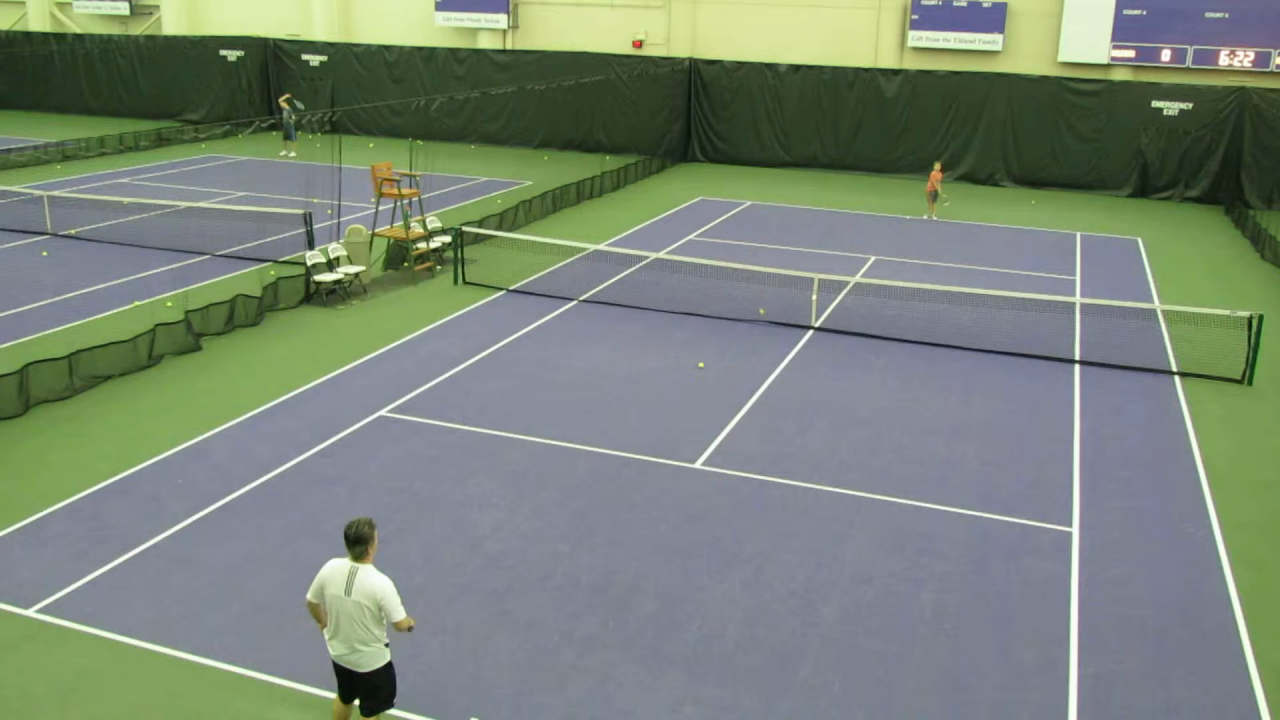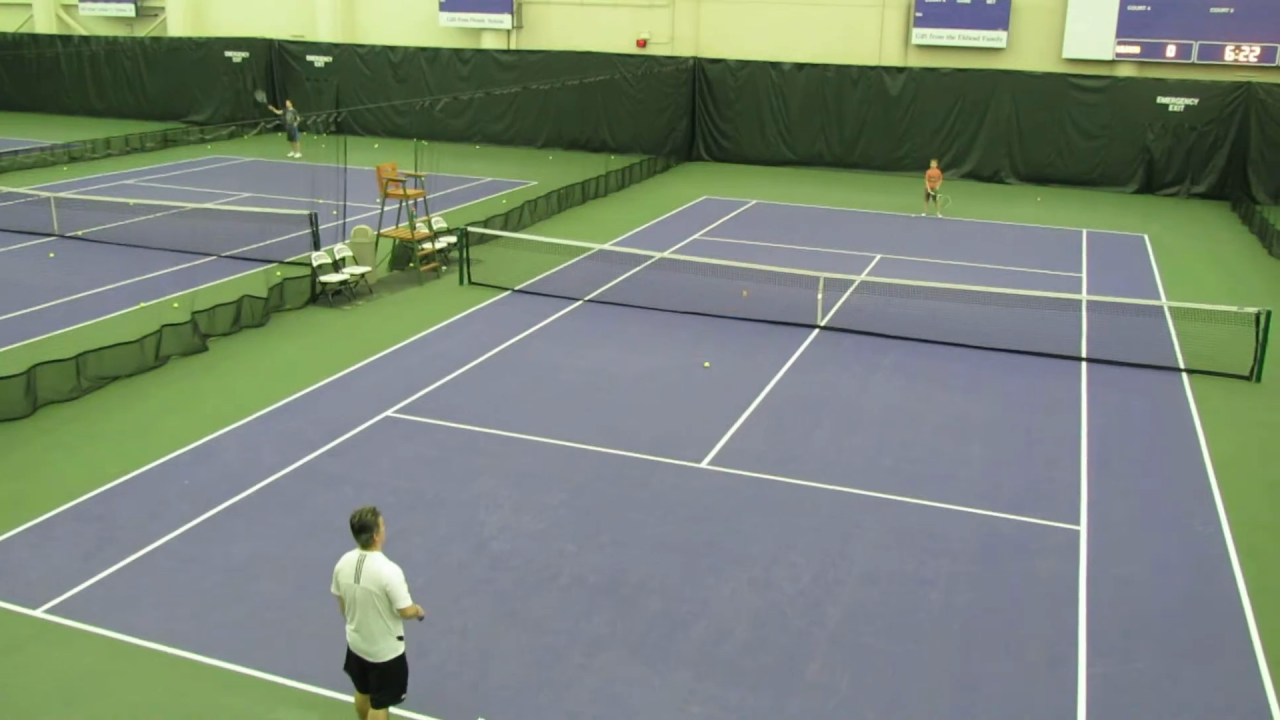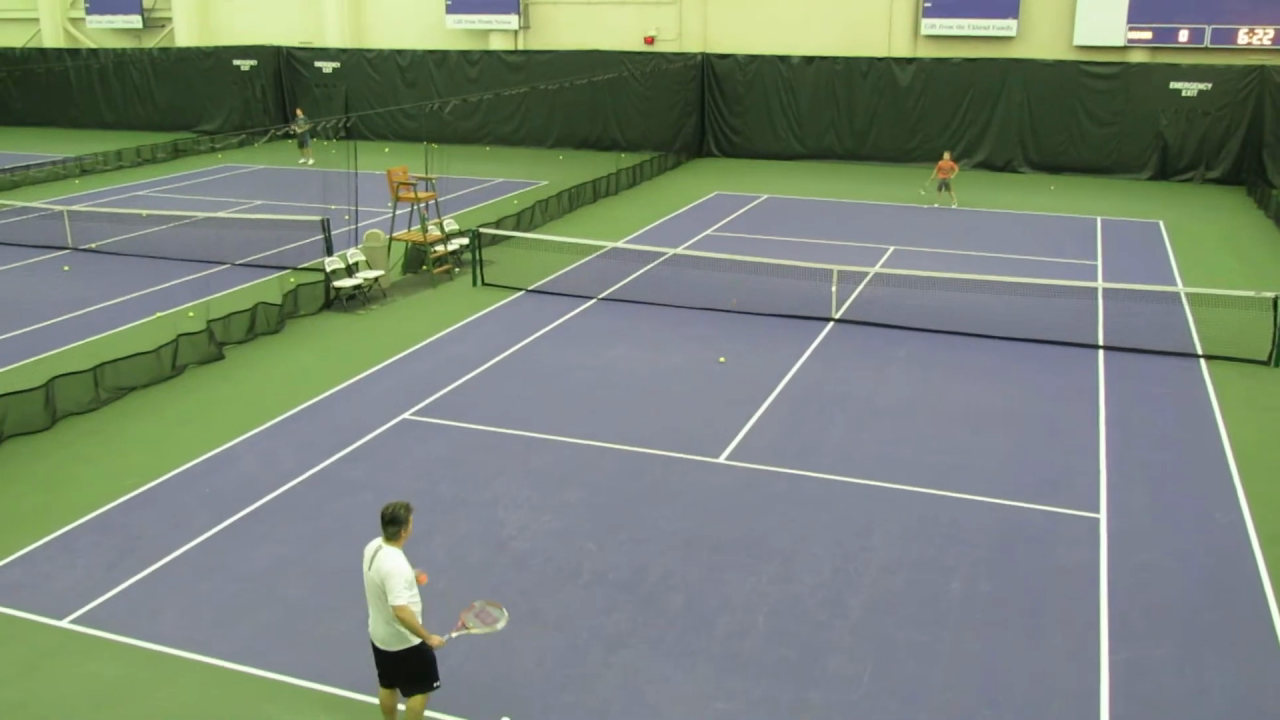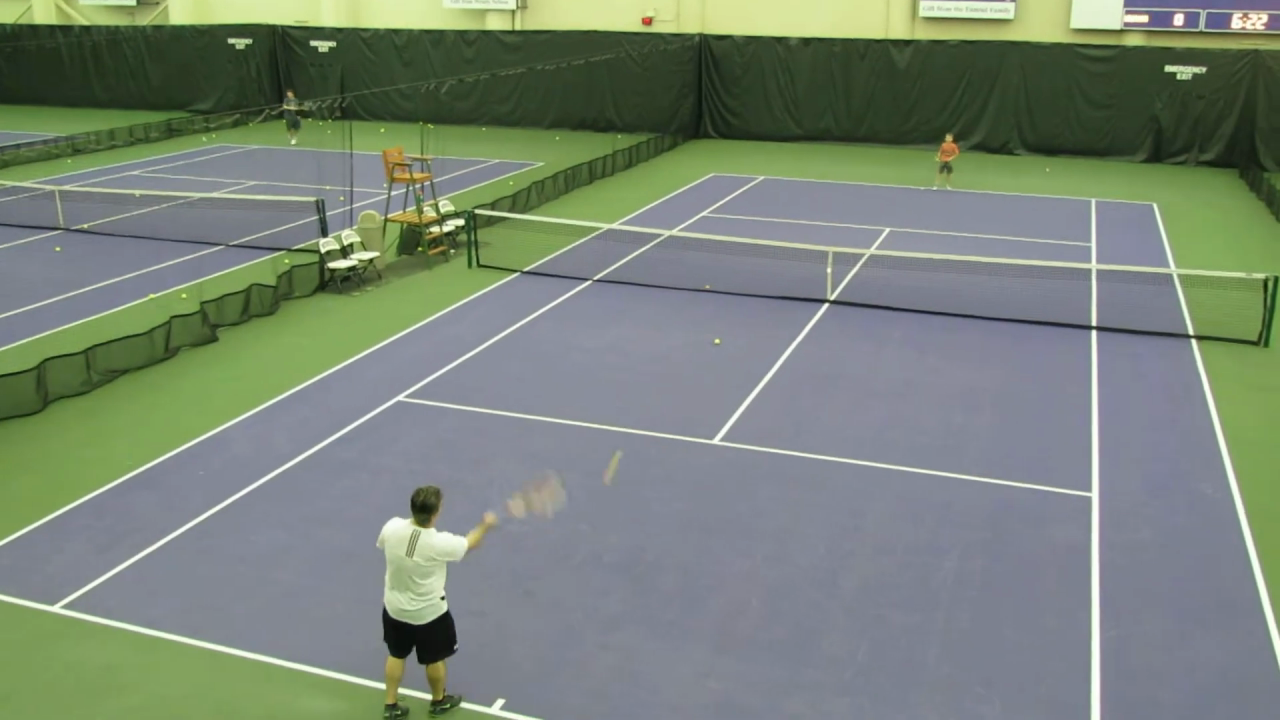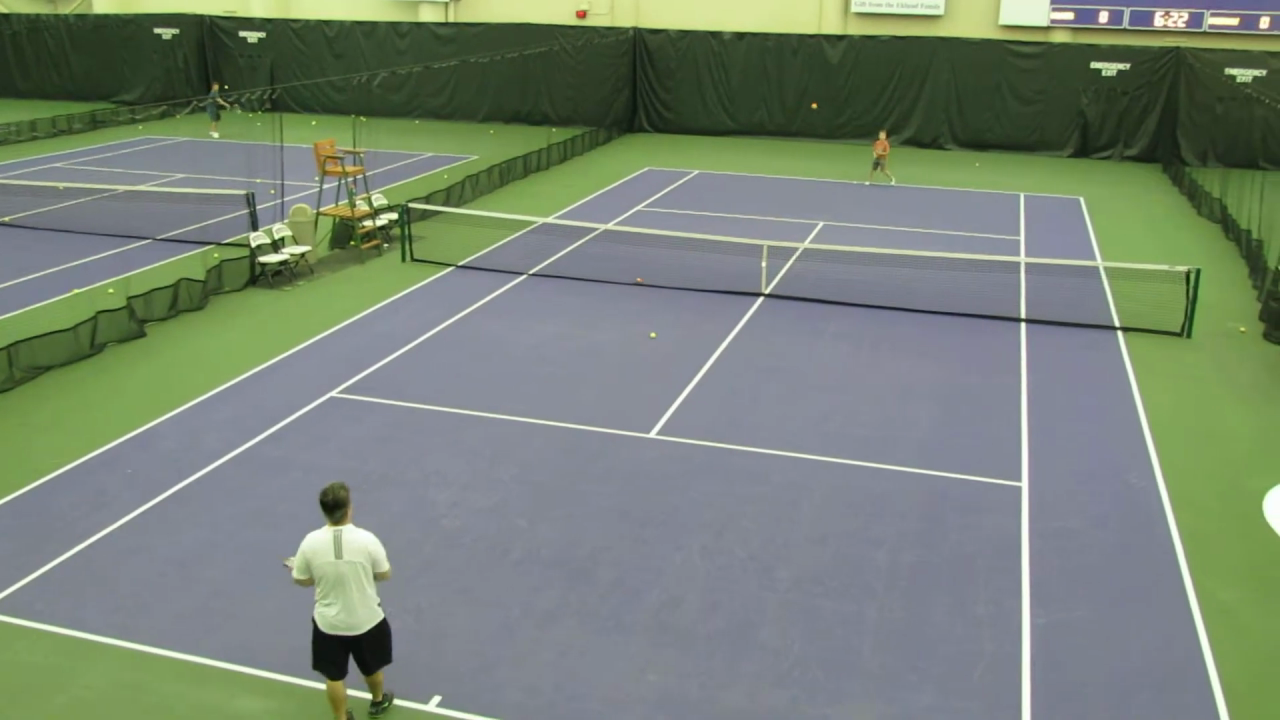
dt=0.7s
person 1, frame 1
left shoulder: (330, 569)
right shoulder: (380, 584)
left elbow: (312, 603)
right elbow: (401, 625)
left wrist: (323, 621)
right wrist: (410, 622)
left hip: (339, 652)
right hip: (371, 659)
left knee: (344, 698)
person 1, frame 2
left shoulder: (344, 562)
right shoulder: (388, 571)
left elbow: (342, 604)
right elbow: (406, 611)
right wrist: (419, 611)
left hip: (356, 643)
right hip: (386, 650)
left knee: (363, 692)
person 1, frame 3
left shoulder: (374, 546)
right shoulder: (396, 566)
right elbow: (401, 612)
right wrist: (427, 637)
left hip: (379, 635)
right hip: (404, 641)
left knee: (387, 685)
right knee: (419, 691)
person 1, frame 4
left shoulder: (392, 527)
right shoulder: (441, 543)
right elbow: (469, 543)
right wrist: (485, 526)
left hip: (394, 608)
right hip: (429, 613)
left knee: (396, 654)
right knee: (435, 659)
right ankle: (439, 701)
person 1, frame 5
left shoulder: (311, 542)
right shoulder: (366, 539)
left elbow: (300, 579)
right elbow: (385, 575)
left hip: (329, 623)
right hip: (366, 620)
left knee: (334, 676)
right knee: (373, 667)
right ankle: (378, 701)
